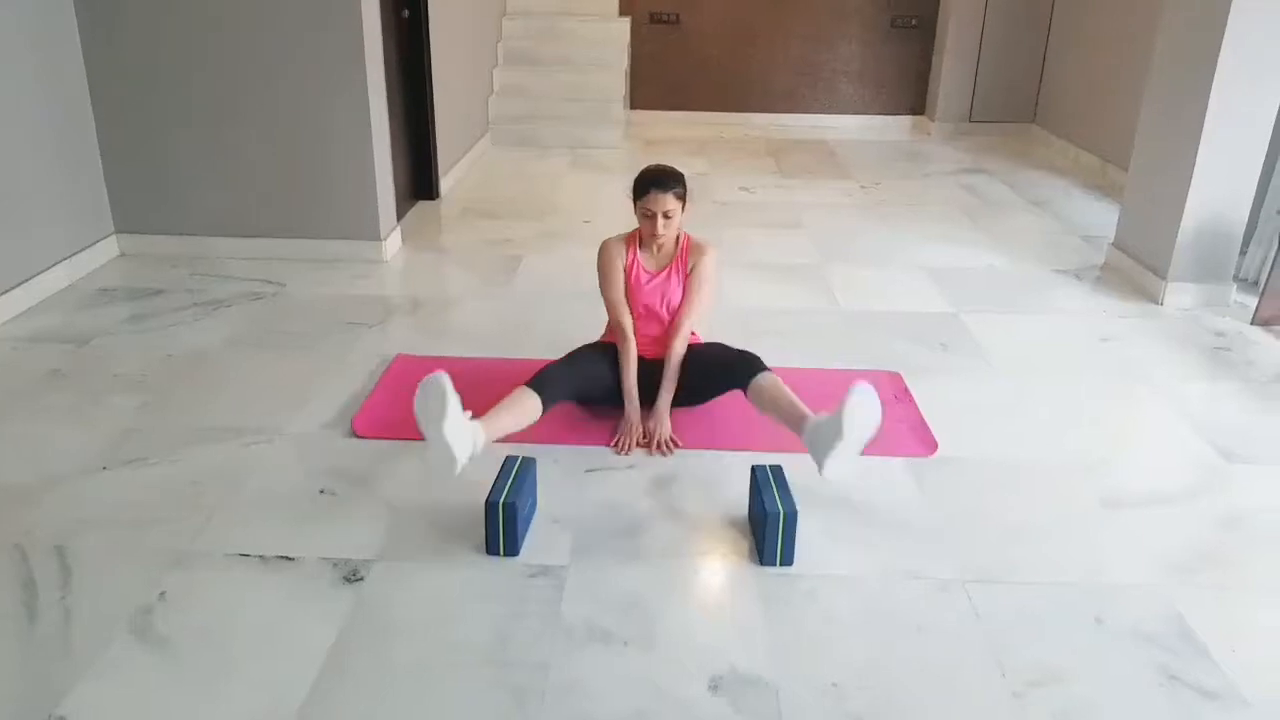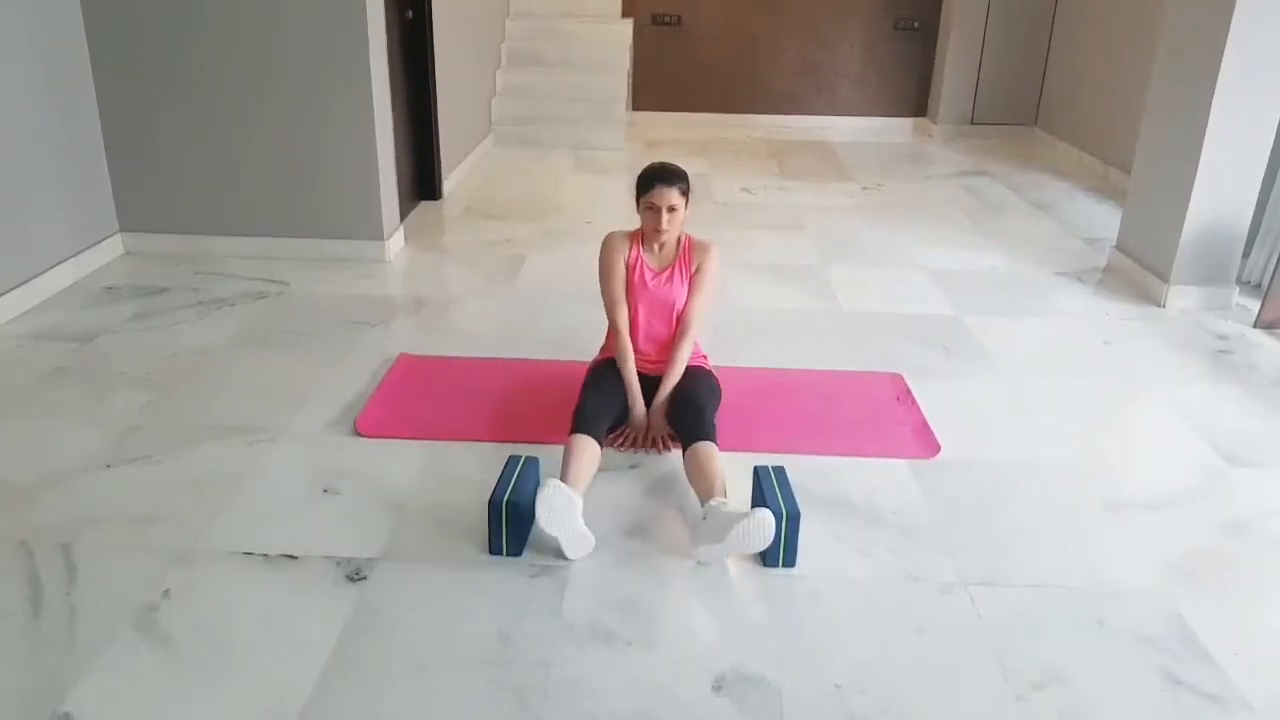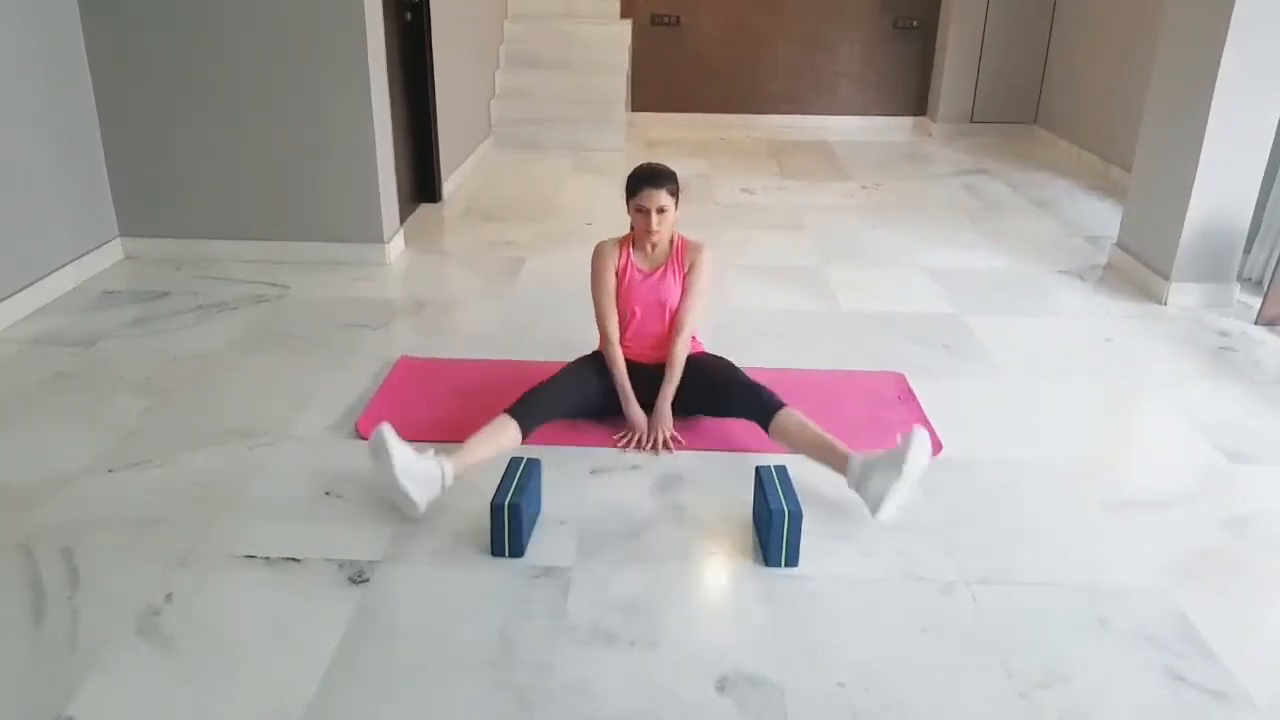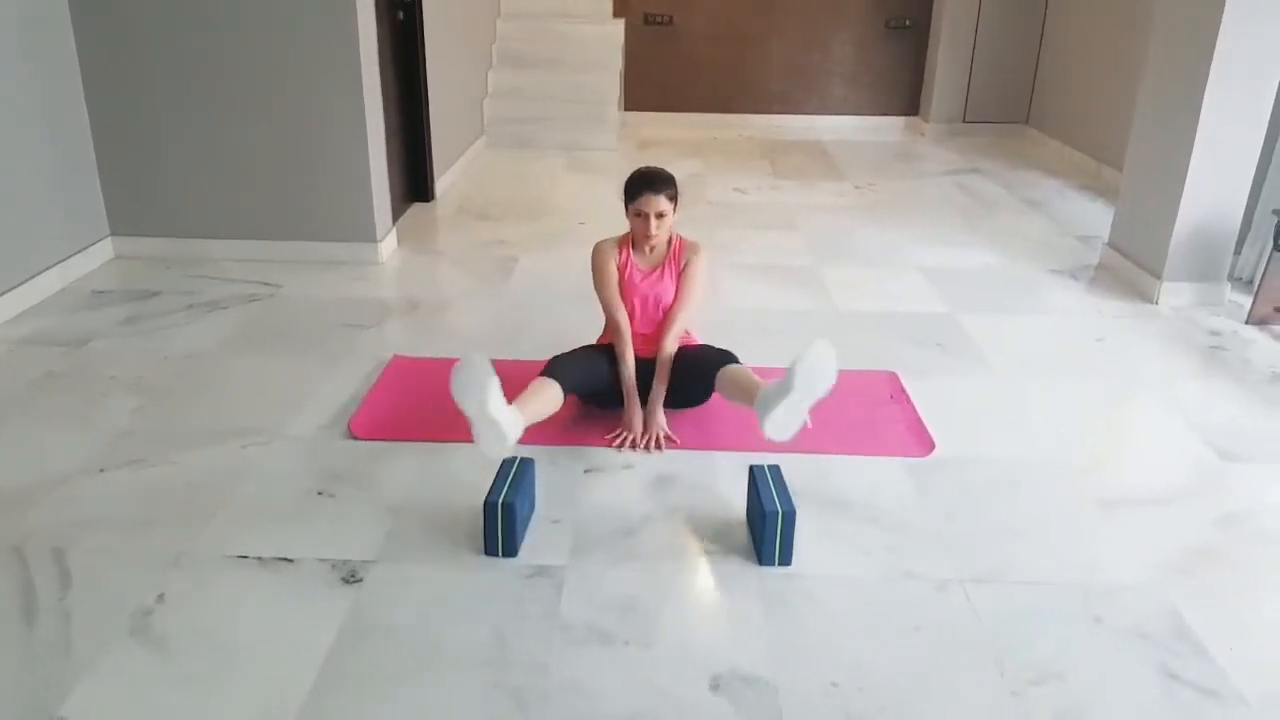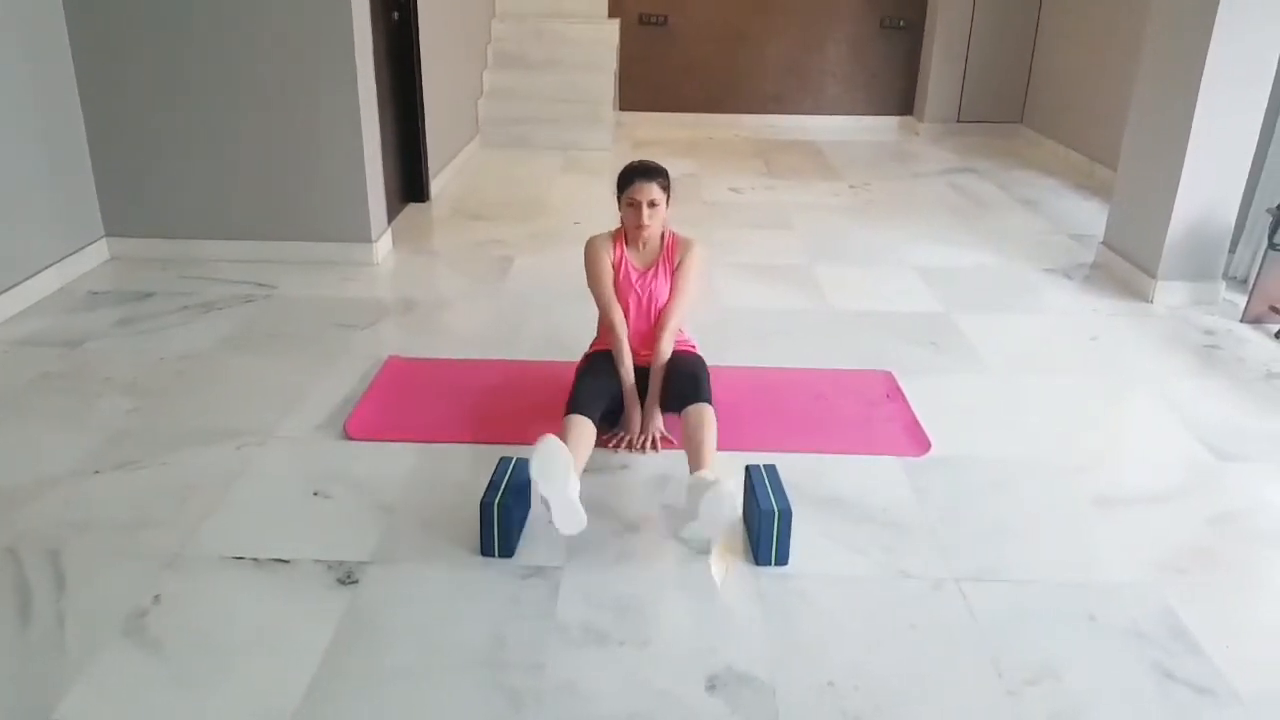
dt=0.7s
person 1, frame 1
left shoulder: (701, 256)
right shoulder: (614, 251)
left elbow: (680, 332)
right elbow: (623, 330)
left wrist: (662, 411)
right wrist: (632, 411)
left hip: (678, 367)
right hip: (621, 365)
left knee: (743, 364)
right knee: (558, 375)
left ankle: (821, 434)
right ankle: (464, 435)
person 1, frame 2
left shoulder: (703, 255)
right shoulder: (616, 246)
left elbow: (688, 330)
right elbow: (620, 326)
left wrist: (660, 405)
right wrist: (635, 404)
left hip: (683, 368)
right hip: (624, 364)
left knee: (697, 415)
right knee: (590, 411)
left ankle: (716, 515)
right ankle: (568, 508)
person 1, frame 3
left shoulder: (695, 256)
right shoulder: (608, 254)
left elbow: (682, 332)
right elbow: (609, 333)
left wrist: (664, 407)
right wrist: (630, 407)
left hip: (679, 368)
right hip: (622, 368)
left knee: (753, 396)
right knee: (541, 400)
left ankle: (861, 472)
right ankle: (436, 473)
person 1, frame 4
left shoulder: (693, 255)
right shoulder: (606, 252)
left elbow: (673, 329)
right elbow: (621, 328)
left wrist: (656, 406)
right wrist: (632, 406)
left hip: (672, 364)
right hip: (619, 363)
left knee: (721, 362)
right knee: (561, 367)
left ankle: (775, 403)
right ankle: (503, 423)
person 1, frame 5
left shoulder: (686, 251)
right shoulder: (600, 248)
left elbow: (667, 329)
right elbow: (617, 325)
left wrist: (654, 405)
right wrist: (632, 403)
left hip: (669, 357)
right hip: (614, 357)
left knee: (694, 379)
right knee: (585, 397)
left ankle: (704, 487)
right ankle: (564, 489)
